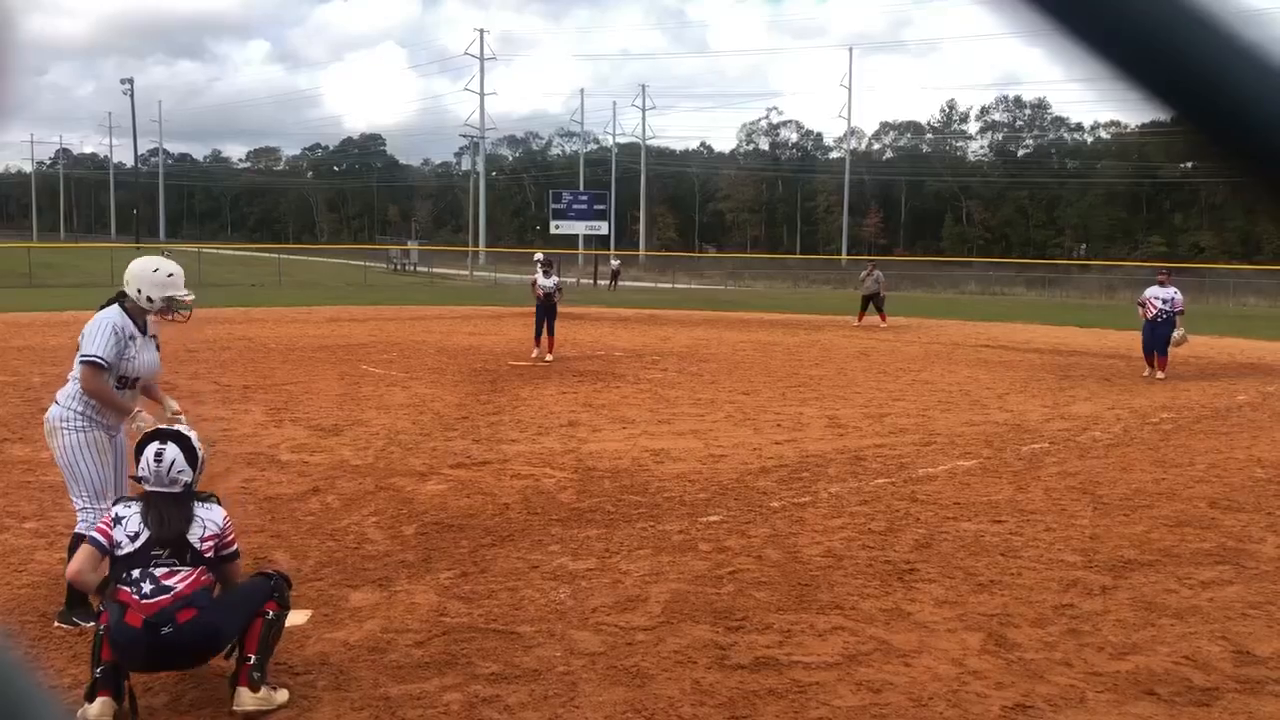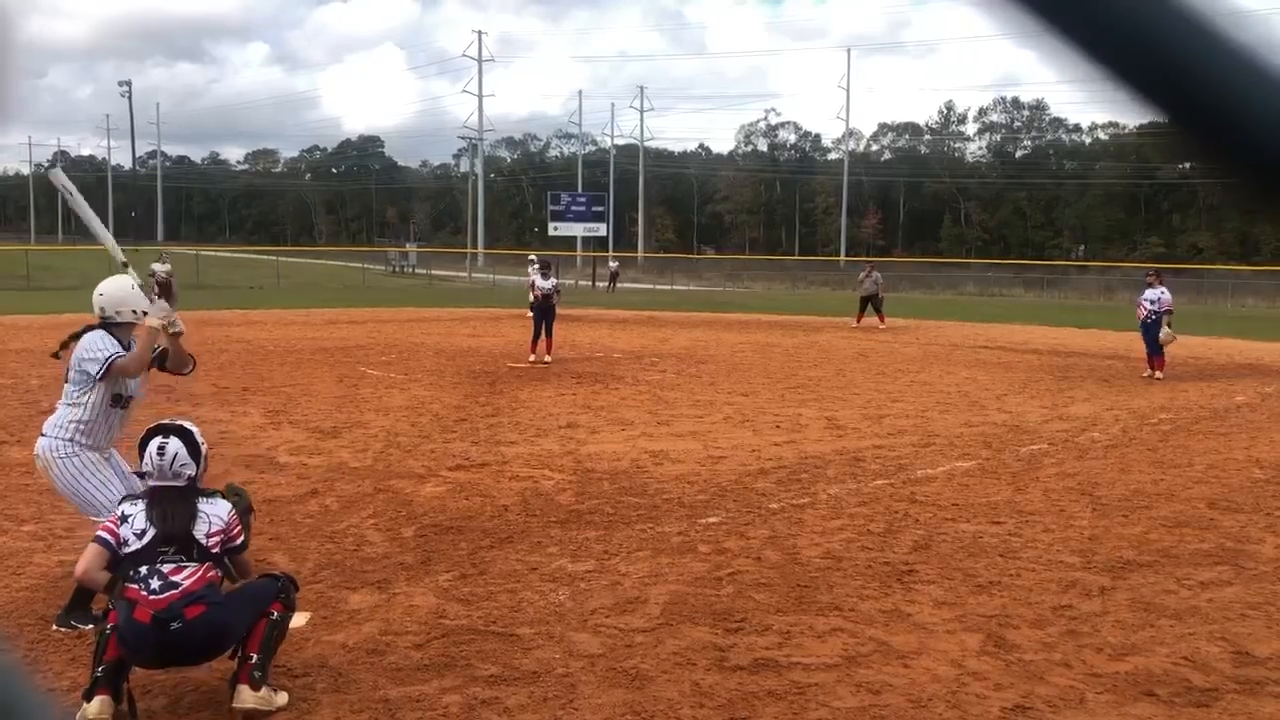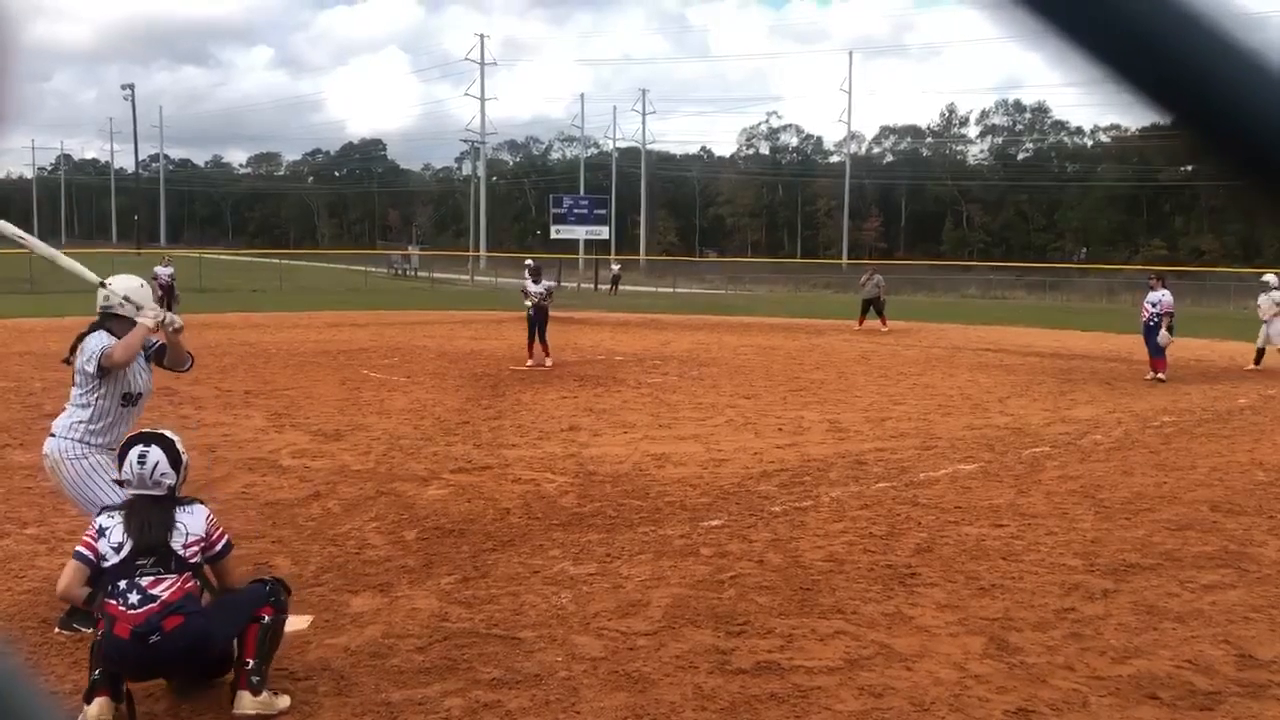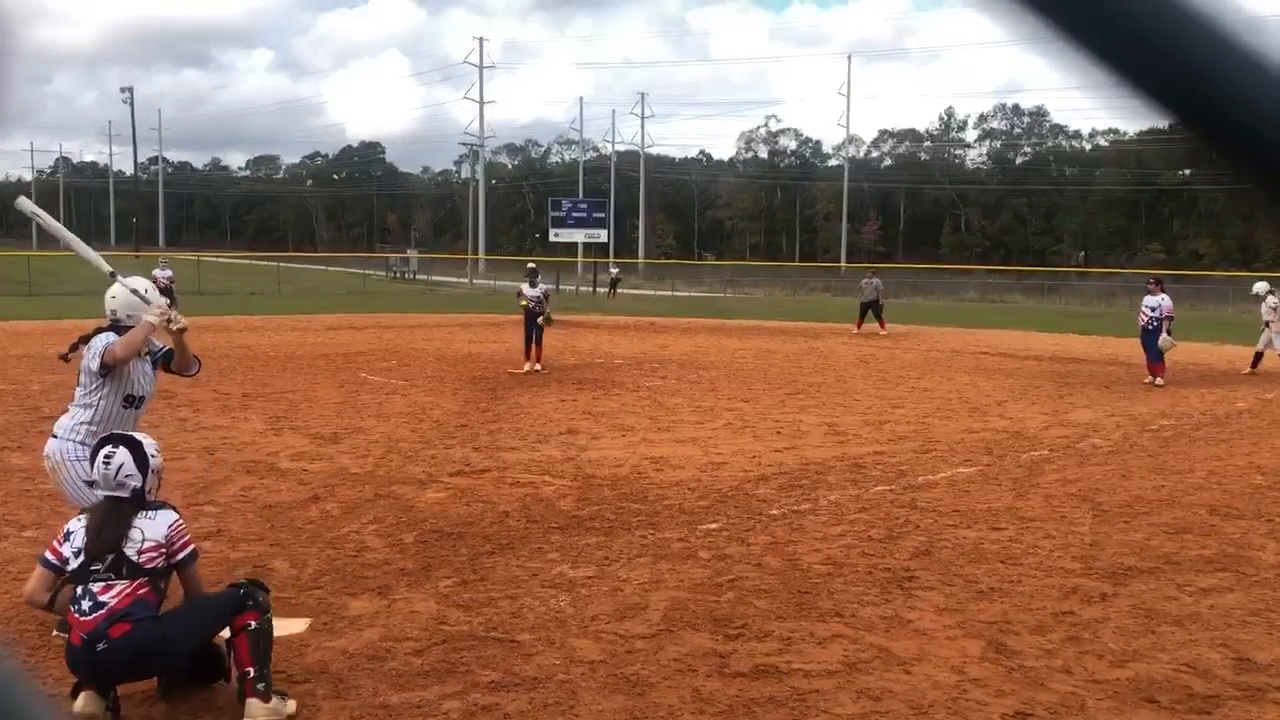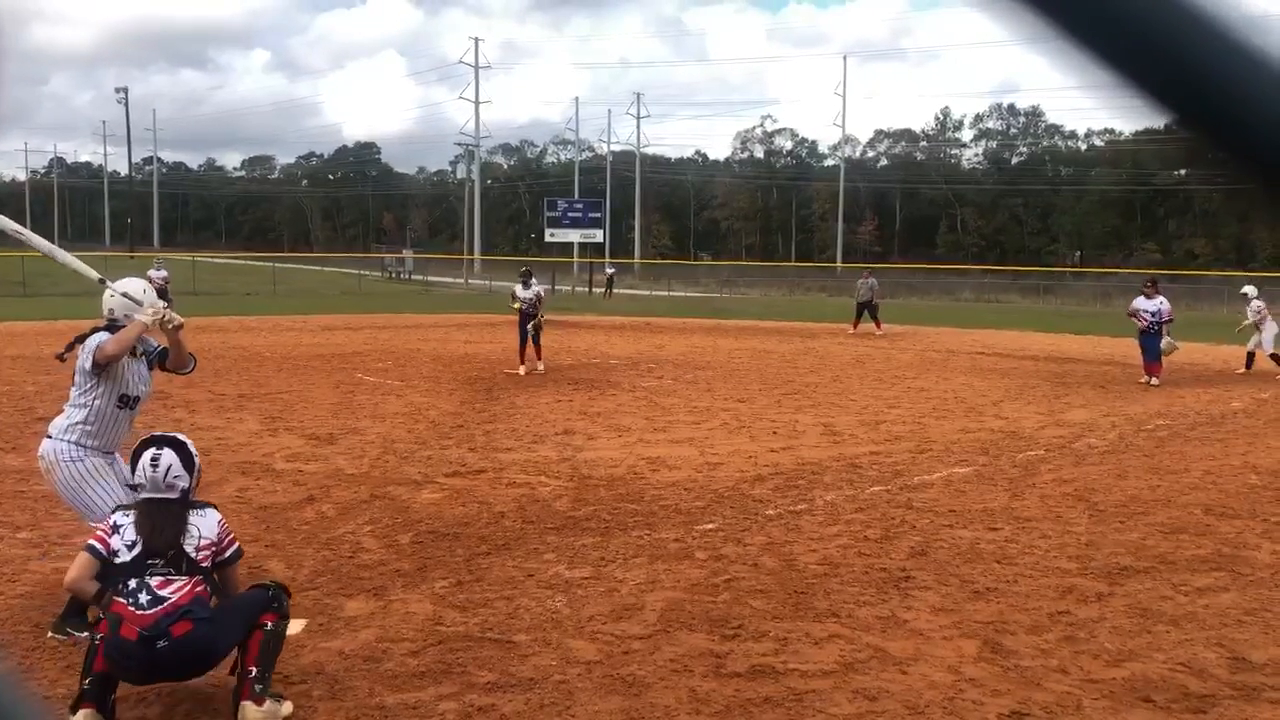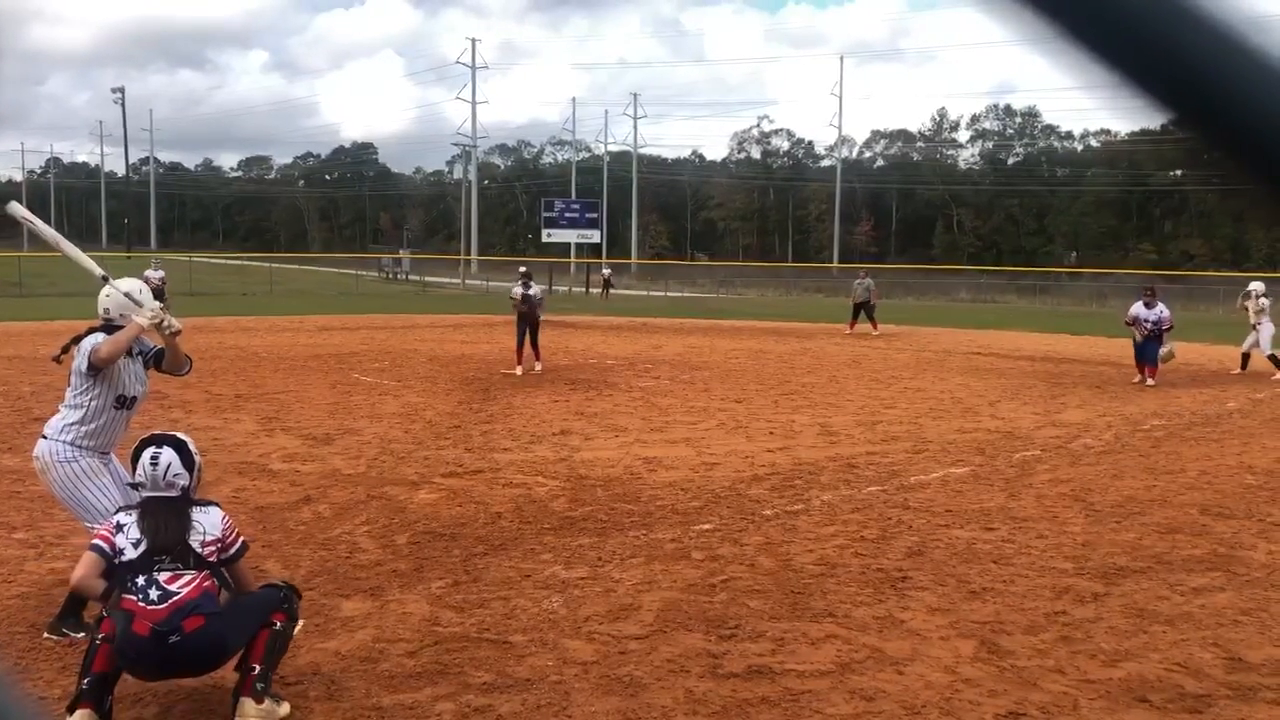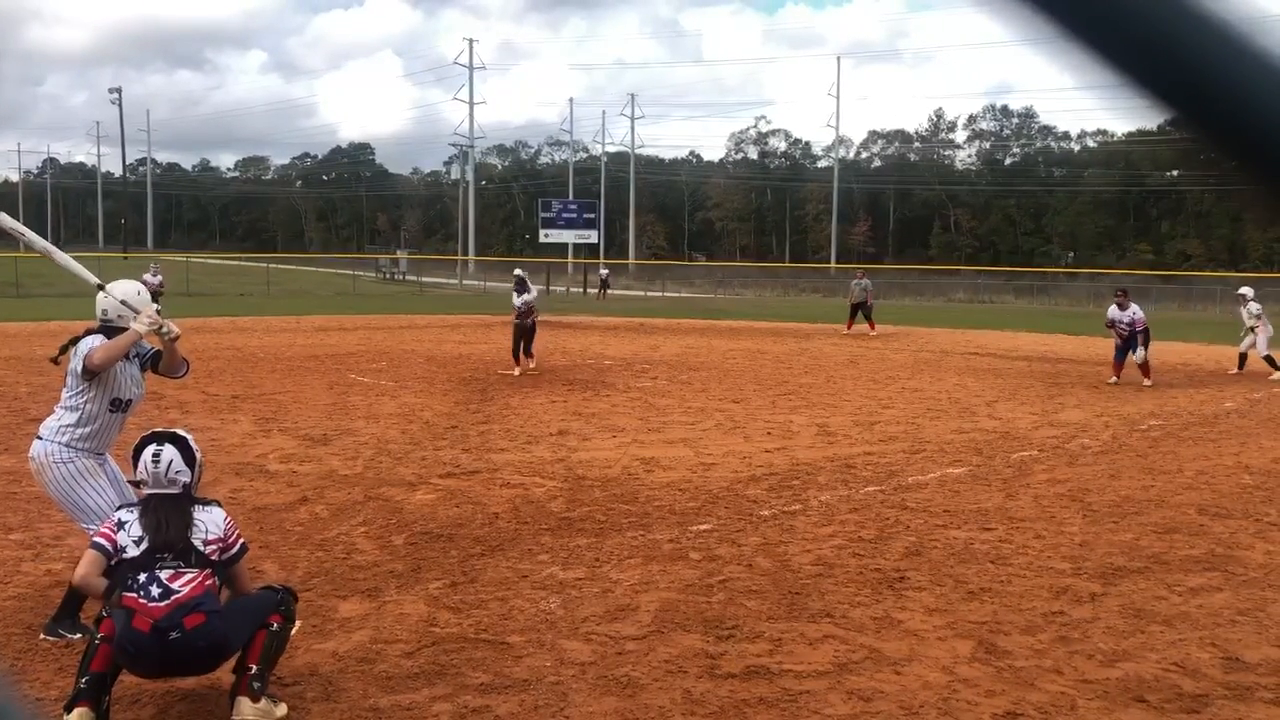
dt=0.7s
person 1, frame 1
left shoulder: (144, 326)
right shoulder: (109, 323)
left elbow: (145, 377)
right elbow: (90, 381)
left wrist: (165, 402)
right wrist: (133, 414)
left hip: (110, 426)
right hip: (76, 424)
left knee: (116, 508)
right knee: (94, 513)
right ankle: (73, 609)
person 1, frame 2
left shoulder: (132, 344)
right shoulder: (95, 343)
left elbow: (182, 367)
right elbow: (130, 370)
left wrist: (173, 338)
right wrist: (153, 327)
left hip: (96, 448)
right hip: (64, 449)
right ankle: (74, 612)
person 1, frame 3
left shoulder: (141, 342)
right shoulder: (97, 341)
left elbow: (180, 362)
right elbow: (119, 358)
left wrist: (172, 333)
right wrist: (147, 324)
left hip: (104, 448)
right hip: (72, 448)
right ankle: (79, 614)
person 1, frame 4
left shoulder: (148, 348)
right shoulder: (104, 343)
left elbow: (187, 367)
right elbow: (120, 353)
left wrist: (177, 334)
right wrist: (152, 321)
right hip: (74, 451)
person 1, frame 5
left shoulder: (143, 347)
right shoulder: (99, 342)
left elbow: (183, 365)
right elbow: (111, 352)
left wrist: (173, 334)
right wrist: (144, 322)
left hip: (102, 453)
right hip: (69, 452)
right ankle: (71, 619)
person 1, frame 6
left shoulder: (139, 347)
right shoulder: (95, 343)
left elbow: (179, 367)
right elbow: (106, 355)
left wrist: (170, 337)
right wrist: (140, 325)
left hip: (97, 453)
right hip: (65, 452)
right ankle: (66, 620)
person 1, frame 7
left shoulder: (136, 350)
right shoulder: (92, 344)
left elbow: (175, 369)
right elbow: (99, 361)
left wrist: (169, 341)
right wrist: (137, 332)
left hip: (92, 453)
right hip: (59, 453)
right ankle: (62, 621)
person 2, frame 1
left shoulder: (120, 512)
right shoulder: (213, 513)
left elbow: (77, 573)
right elbow: (232, 585)
left wrist: (119, 594)
left hip: (132, 646)
right hip: (196, 640)
left knee: (113, 608)
right knee: (272, 585)
left ankle: (102, 696)
right ankle: (250, 686)
person 2, frame 2
left shoulder: (127, 511)
right shoulder: (219, 508)
left elbow: (85, 572)
right elbow: (245, 573)
left wrist: (127, 592)
right wrist: (244, 521)
left hip: (140, 644)
right hip: (204, 634)
left knee: (120, 607)
right knee: (279, 587)
left ankle: (102, 694)
right ankle: (251, 685)
person 2, frame 3
left shoulder: (105, 522)
right shoulder: (197, 515)
left elbow: (66, 589)
right elbow: (231, 587)
left wrist: (106, 607)
right wrist: (203, 612)
left hip: (123, 657)
right hip: (187, 645)
right knee: (271, 593)
right ankle: (251, 690)
person 2, frame 4
left shoulder: (76, 525)
right shoulder: (164, 520)
left elbow: (34, 594)
right elbow: (196, 595)
left wrist: (83, 612)
left hip: (84, 660)
right hip: (142, 651)
right knee: (249, 595)
left ankle: (93, 691)
person 2, frame 5
left shoulder: (118, 521)
right shoulder: (209, 519)
left elbow: (75, 581)
right elbow: (234, 594)
left wrist: (120, 603)
left hip: (127, 660)
right hip: (192, 651)
right knee: (271, 597)
person 2, frame 6
left shoulder: (120, 522)
right shoulder: (213, 517)
left elbow: (81, 580)
right elbow: (246, 589)
left wrist: (127, 603)
left hip: (137, 656)
right hip: (203, 646)
left knee: (113, 615)
right knee: (281, 597)
person 2, frame 7
left shoulder: (122, 519)
right shoulder: (215, 516)
left elbow: (84, 578)
right elbow: (243, 592)
left wrist: (128, 602)
left hip: (137, 653)
right hip: (202, 645)
left knee: (113, 614)
right knee: (278, 600)
